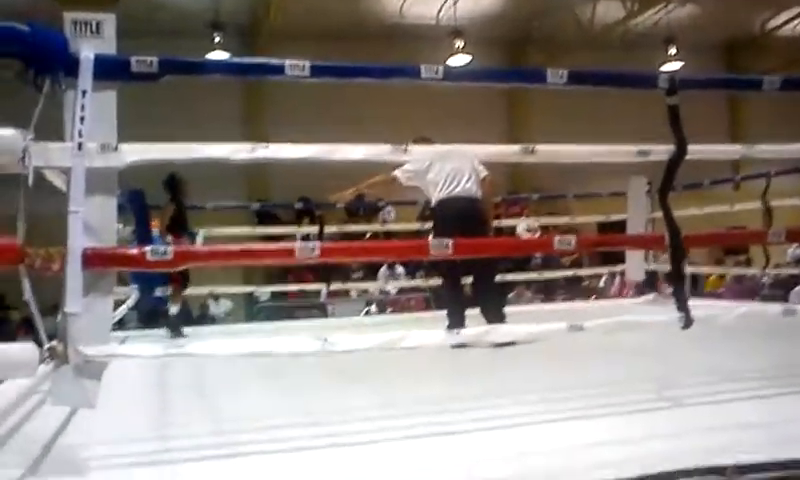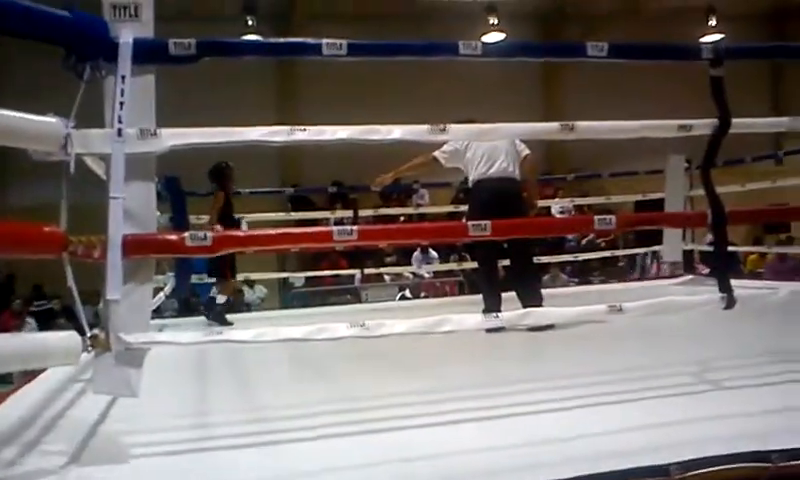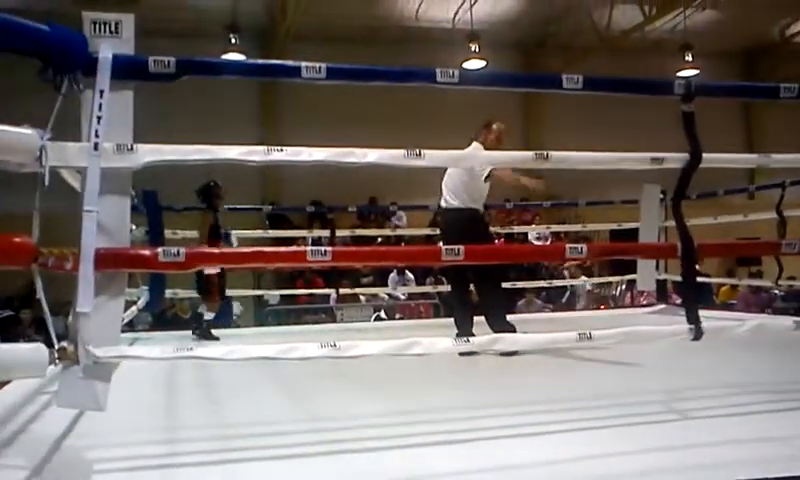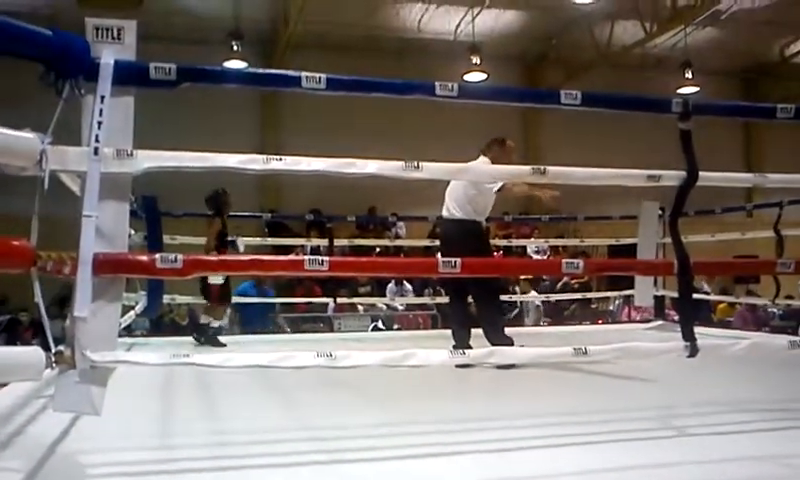
dt=0.7s
person 1, frame 1
left shoulder: (422, 161)
right shoulder: (463, 154)
left elbow: (389, 179)
right elbow: (486, 182)
left wrist: (354, 191)
right wrist: (488, 217)
left hip: (446, 210)
right hip: (472, 207)
left knee: (450, 272)
right knee: (483, 269)
left ankle: (456, 326)
right ankle: (497, 323)
person 1, frame 2
left shoulder: (462, 141)
left elbow: (427, 160)
right elbow: (527, 161)
left wrist: (394, 174)
right wrist: (532, 197)
left hip: (481, 193)
right hip: (509, 191)
left knee: (486, 255)
right knee: (520, 252)
left ankle: (493, 312)
right ankle: (534, 307)
person 1, frame 3
left shoulder: (466, 155)
right shoulder: (478, 154)
right elbow: (495, 172)
left wrist: (485, 221)
right wrist: (522, 179)
left hip: (448, 218)
right hip: (467, 218)
left knee: (458, 280)
right knee: (488, 277)
left ankle: (465, 334)
right ankle: (503, 332)
person 1, frame 4
left shoulder: (470, 168)
right shoulder: (485, 169)
right elbow: (506, 187)
right wrist: (537, 191)
left hip: (449, 228)
right hip: (468, 230)
left knee: (457, 291)
right knee: (486, 289)
left ankle: (462, 344)
right ankle: (500, 343)
person 2, frame 1
left shoulder: (179, 204)
right shoulder: (172, 204)
right elbow: (162, 229)
left wrist: (187, 239)
right wrist: (174, 241)
left knee: (179, 286)
right knee: (179, 286)
left ankle: (172, 319)
right ankle: (173, 320)
person 2, frame 2
left shoulder: (225, 194)
right shoulder: (220, 194)
right elbow: (213, 220)
left wrist: (236, 222)
right wrist: (223, 232)
left knee: (225, 278)
right knee: (228, 279)
left ankle: (211, 307)
right ankle: (218, 311)
person 2, frame 3
left shoulder: (213, 213)
right shoulder: (209, 213)
right elbow: (203, 239)
left wrist: (224, 234)
left knee: (213, 296)
right knee: (215, 296)
left ankle: (200, 325)
right ankle: (204, 328)
person 2, frame 4
left shoulder: (221, 220)
right shoulder: (217, 220)
right elbow: (209, 246)
left wrist: (230, 243)
left knee: (215, 302)
right knee: (221, 303)
left ankle: (200, 331)
right ankle: (210, 335)
